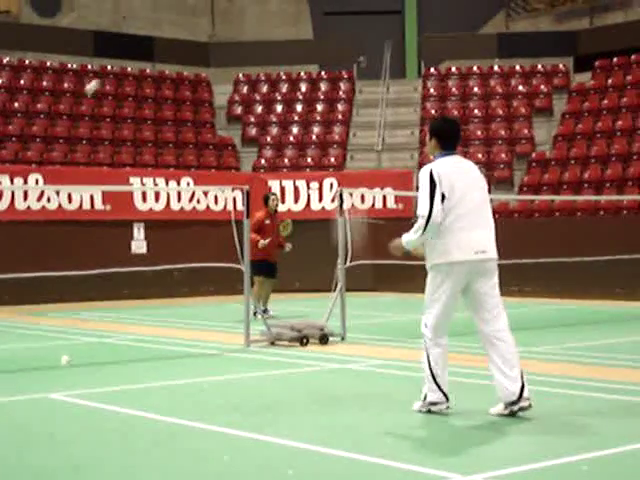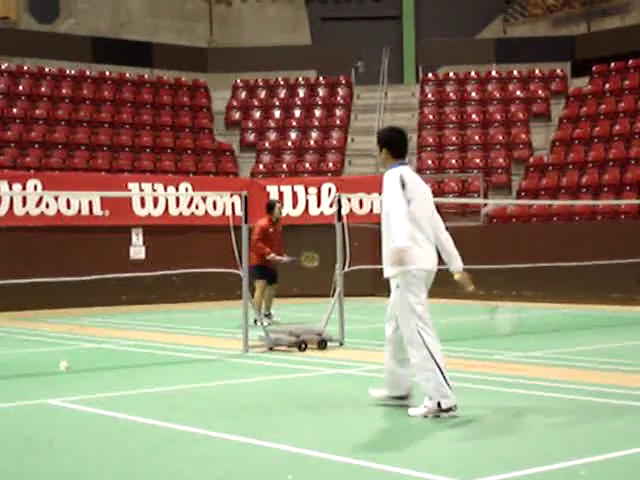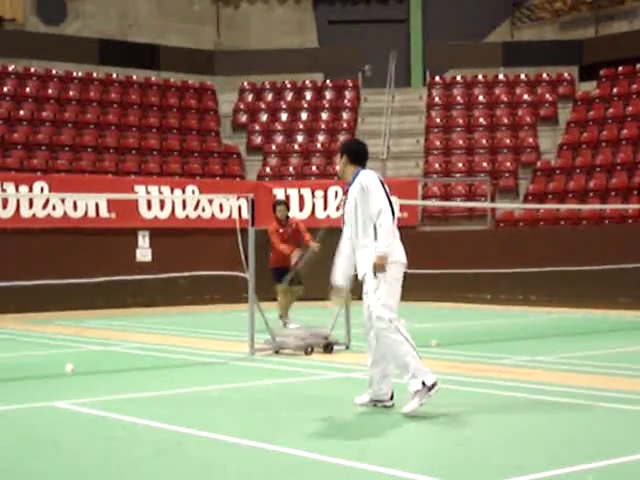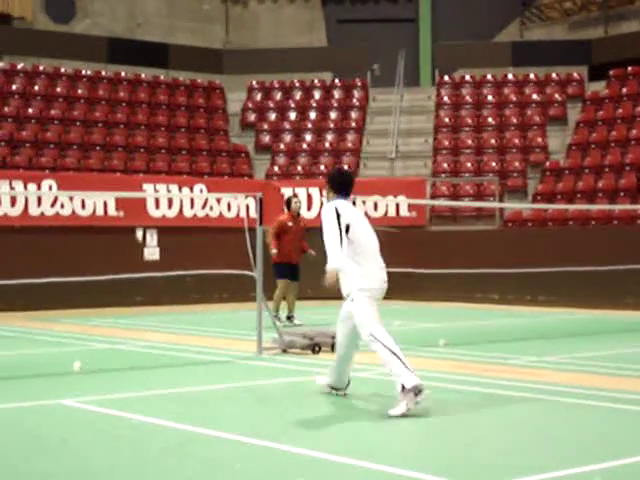
dt=1s
person 1, frame 1
left shoulder: (432, 171)
right shoulder: (473, 169)
left elbow: (431, 218)
left wrist: (406, 242)
right wrist: (427, 244)
left hip: (450, 259)
right hip: (484, 255)
left knee: (434, 328)
right knee: (494, 325)
left ankle: (436, 396)
right ankle: (515, 393)
person 1, frame 2
left shoulder: (394, 176)
right shoulder: (417, 182)
left elbow: (398, 214)
right elbow: (439, 228)
left wrist: (399, 245)
right wrist: (457, 267)
left hip: (409, 266)
right hip: (415, 265)
left knee: (416, 331)
right knee: (396, 327)
left ankle: (442, 400)
right ankle: (396, 388)
person 1, frame 3
left shoulder: (367, 180)
right shoulder: (353, 196)
left elbow: (386, 214)
right elbow: (349, 242)
left wrist: (381, 253)
right wrist: (340, 282)
left hip: (386, 263)
right hip: (370, 269)
left knee: (384, 321)
right knee: (374, 328)
left ankle: (422, 381)
right ankle: (381, 392)
person 1, frame 4
left shoulder: (331, 208)
right shoulder: (354, 211)
left elbow: (334, 238)
left wrist: (332, 267)
left hip: (361, 282)
right hip: (373, 279)
left knee: (372, 333)
right knee: (346, 328)
left ankle: (410, 385)
right ankle: (337, 380)
person 2, frame 1
left shoulder: (277, 218)
right shoulder: (259, 217)
right elbow: (251, 232)
left wrist: (284, 245)
right wrist: (259, 241)
left hip: (272, 257)
right hip: (259, 257)
left knee: (270, 282)
right knee: (259, 282)
left ankle: (264, 308)
right ankle: (256, 310)
person 2, frame 2
left shoulder: (278, 224)
right shoulder: (262, 224)
right elbow: (255, 241)
left wrist: (282, 255)
right wrist: (268, 253)
left hip: (271, 263)
right hip: (259, 261)
left knee: (272, 287)
right knee: (260, 287)
left ankle: (267, 313)
right ankle: (258, 317)
person 2, frame 3
left shoulder: (295, 223)
right shoulder: (274, 228)
left elbow: (304, 233)
right elbow: (278, 245)
left wrist: (311, 243)
right wrist: (291, 251)
left hip: (294, 264)
right hip: (279, 264)
left knee: (297, 290)
right knee: (282, 291)
left ankle: (283, 314)
right ankle: (286, 320)
person 2, frame 4
left shoulder: (301, 221)
right shoulder: (282, 219)
right elbow: (272, 234)
left wrist: (307, 250)
right wrist: (273, 248)
left hip: (294, 260)
right hip: (281, 259)
left knee: (294, 287)
right knee: (282, 286)
left ankle: (290, 315)
right ankle: (275, 314)
